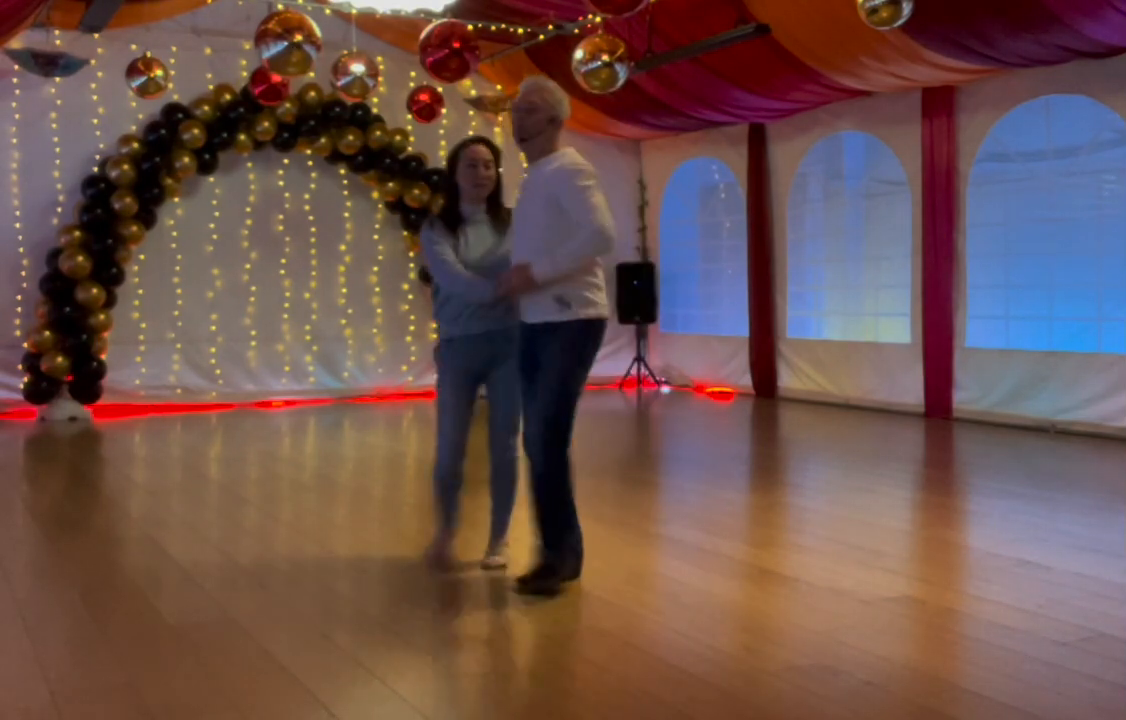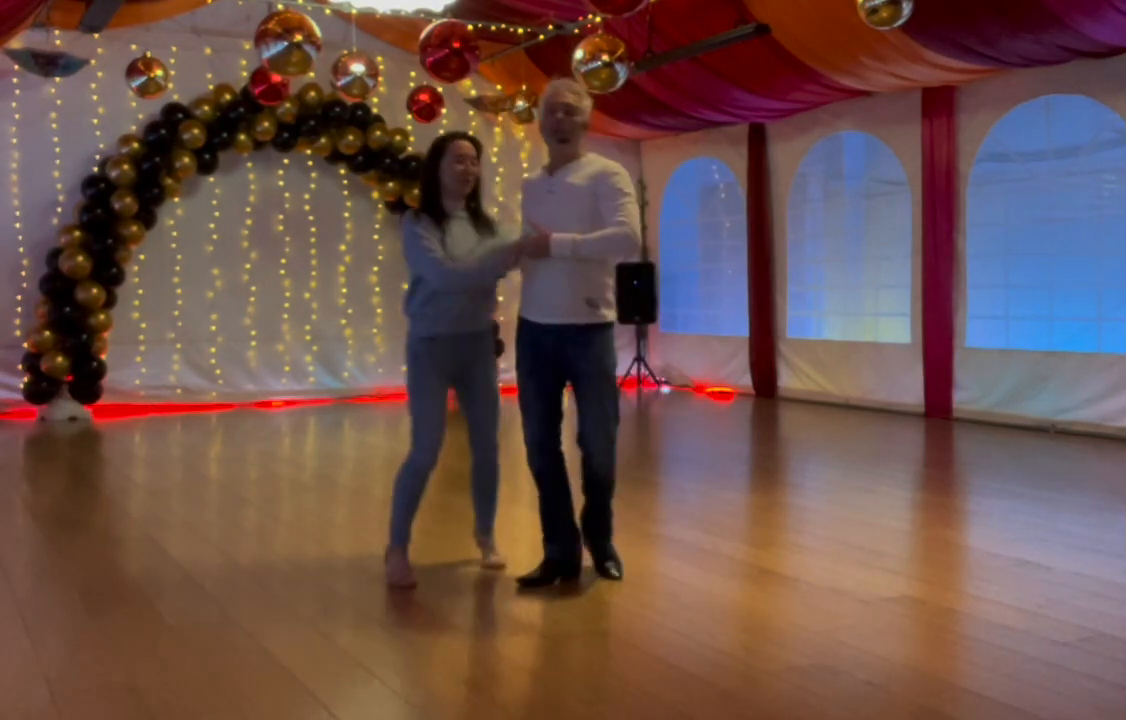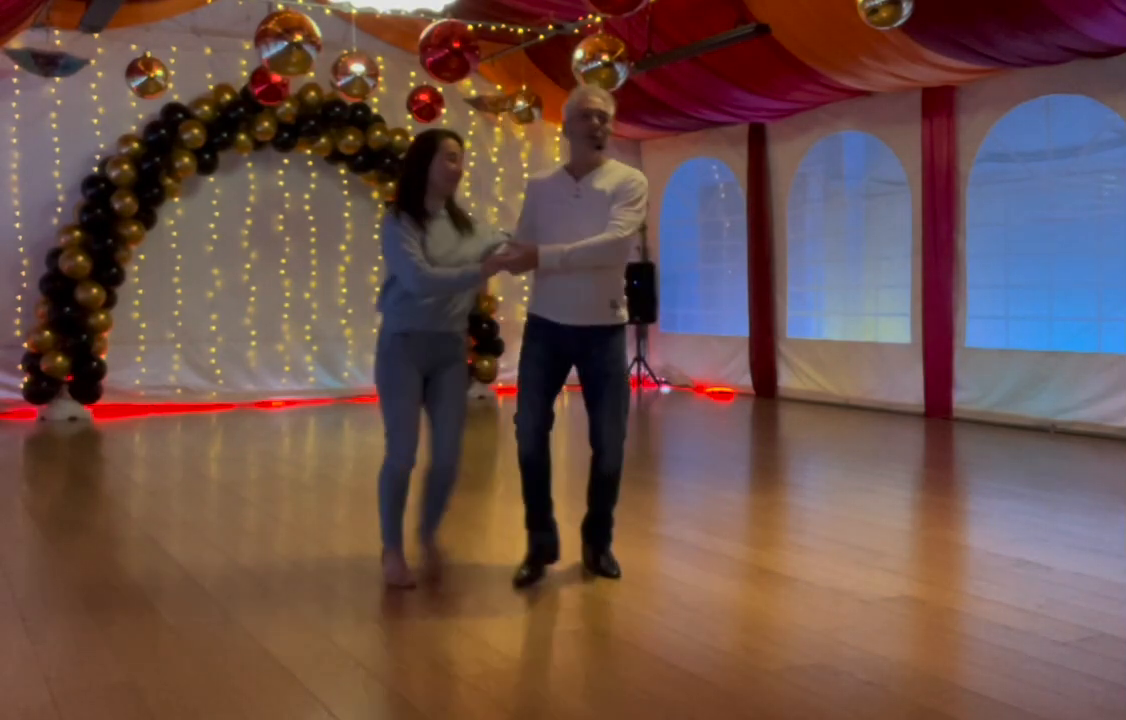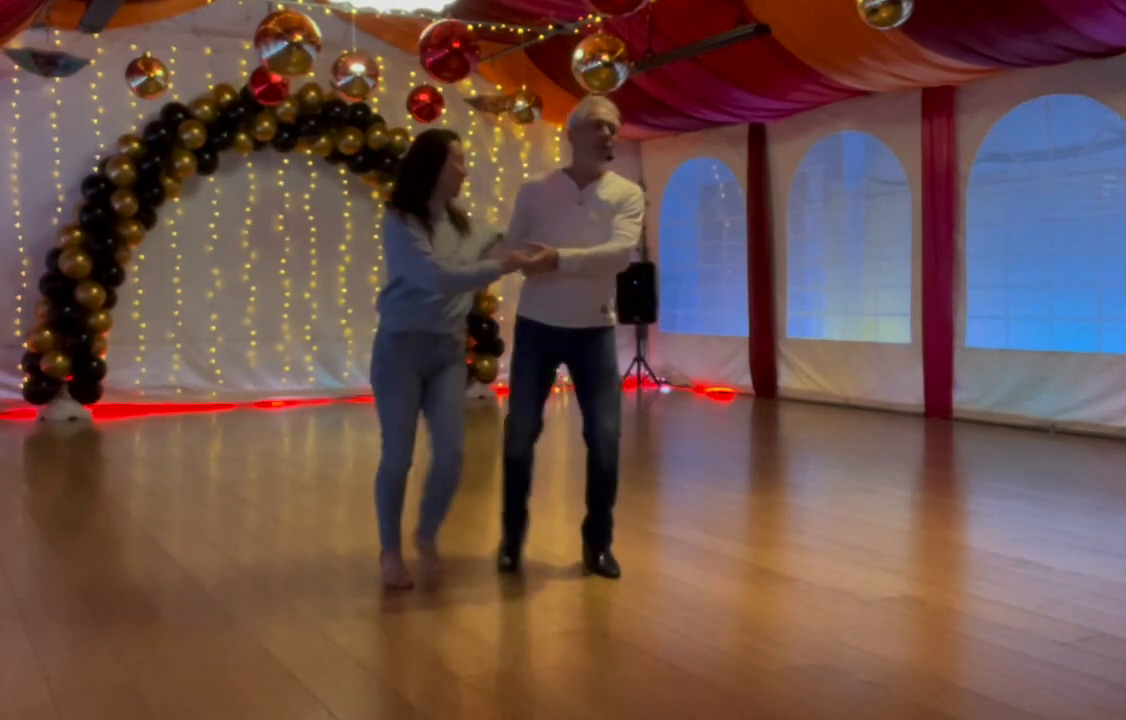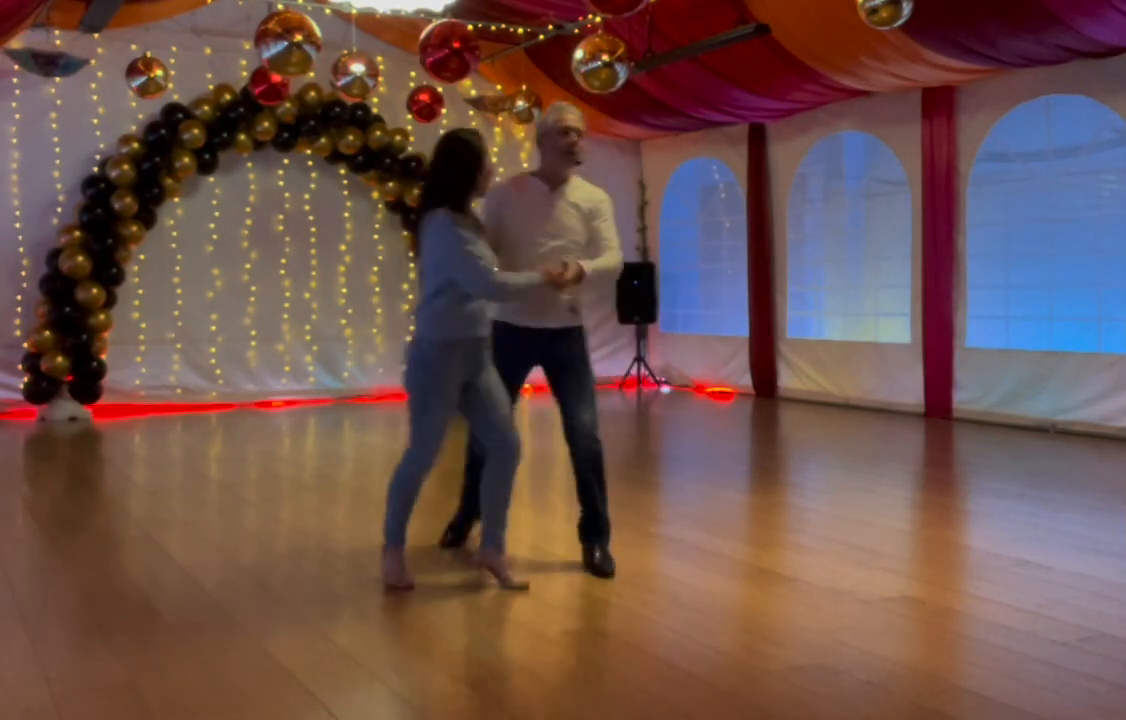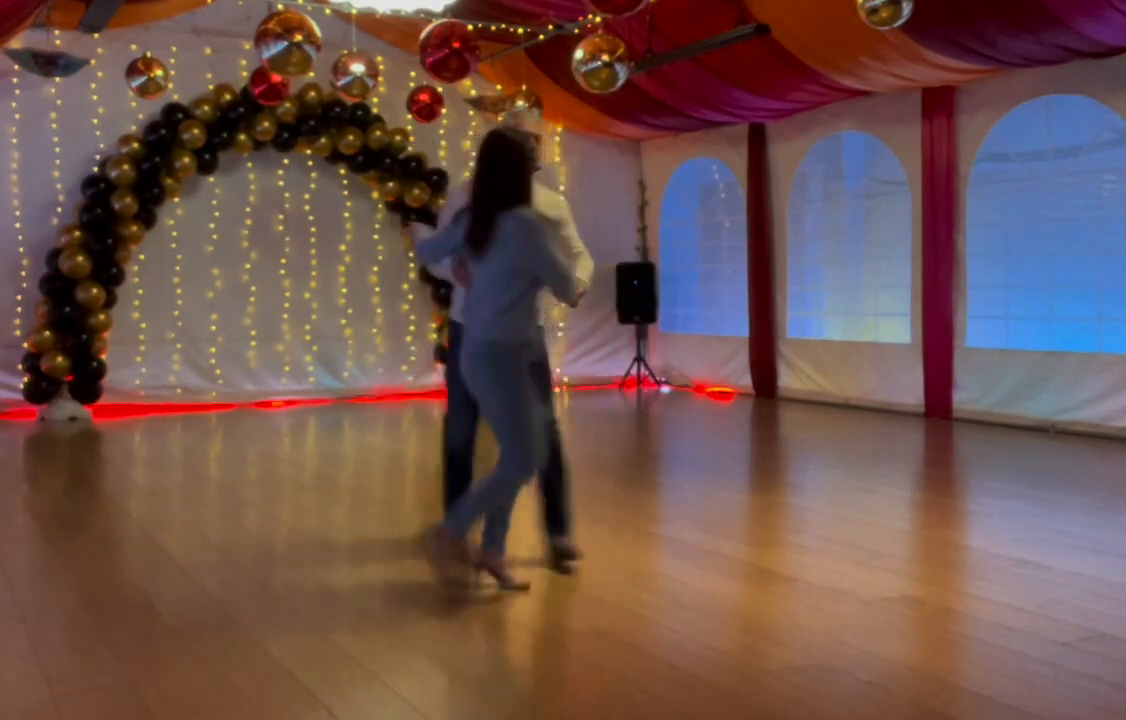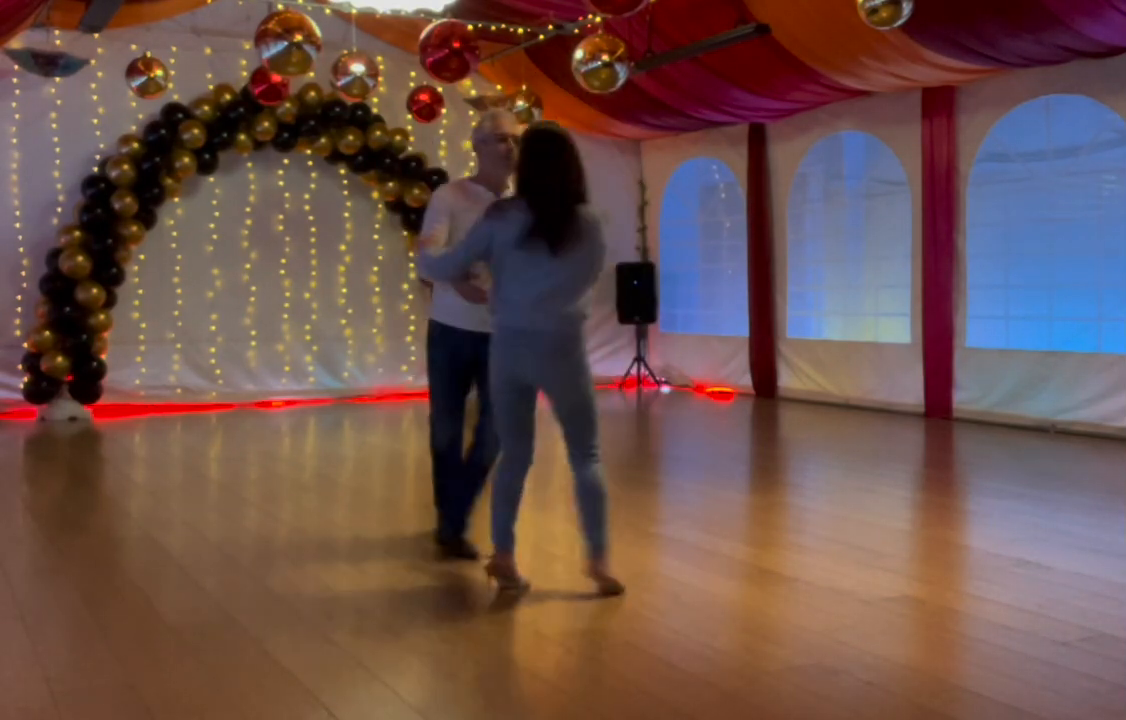
dt=0.2s
person 1, frame 1
left shoulder: (568, 170)
right shoulder: (535, 177)
left elbow: (601, 235)
left wrist: (540, 273)
right wrist: (521, 272)
left hip: (572, 324)
right hip: (534, 324)
left knee: (545, 434)
right knee: (540, 438)
left ankle: (561, 553)
right ankle: (559, 551)
person 1, frame 2
left shoulder: (607, 174)
right shoulder: (532, 186)
left elbow: (628, 238)
left wrist: (557, 244)
left hip: (589, 329)
right hip: (534, 328)
left knee: (598, 440)
right knee: (540, 441)
left ankle: (599, 540)
right ankle: (561, 551)
person 1, frame 3
left shoulder: (630, 182)
right shoulder: (540, 188)
left elbow: (614, 245)
right elbow: (520, 249)
left wrist: (542, 257)
left hip: (605, 329)
right hip: (546, 326)
left knee: (609, 439)
right knee: (529, 430)
left ankle: (598, 542)
right ankle: (541, 543)
person 1, frame 4
left shoulder: (628, 194)
right shoulder: (536, 191)
left elbow: (621, 252)
right elbow: (511, 248)
left wrist: (561, 258)
left hip: (594, 331)
right hip: (537, 326)
left knee: (605, 434)
right knee: (521, 427)
left ankle: (597, 541)
right ankle: (513, 532)
person 1, frame 5
left shoulder: (594, 200)
right shoulder: (506, 194)
left elbow: (611, 255)
left wrist: (584, 269)
left hip: (564, 330)
right hip: (510, 328)
left knee: (584, 429)
left ankle: (596, 540)
right ankle: (467, 517)
person 1, frame 6
left shoulder: (552, 205)
right shoulder: (465, 197)
left elbow: (580, 257)
right elbow: (435, 256)
left wrist: (576, 281)
right wrist: (456, 270)
right hip: (471, 329)
left knee: (540, 424)
right knee: (460, 427)
left ankle: (558, 527)
person 1, frame 7
right shoulder: (449, 197)
right wrist: (454, 280)
right hip: (450, 331)
left knee: (491, 432)
right knee: (445, 430)
left ankle: (453, 523)
right ankle: (448, 516)
person 2, frame 1
left shoulder: (512, 226)
right shoulder: (438, 230)
right elbow: (453, 280)
right wrist: (502, 288)
left hip: (507, 344)
right hip: (458, 346)
left knee: (503, 445)
right knee: (449, 449)
left ankle: (498, 537)
right ankle: (446, 529)
person 2, frame 2
left shoulder: (486, 225)
right shoulder: (419, 224)
left elbow: (509, 255)
right elbow: (443, 277)
right wrist: (502, 264)
left hip: (477, 345)
right hip: (431, 346)
left knee: (486, 447)
right knee: (425, 452)
left ankle: (485, 536)
right ankle: (396, 547)
person 2, frame 3
left shoulder: (464, 225)
right shoulder: (398, 222)
left elbow: (497, 253)
right elbow: (418, 280)
right wrist: (481, 272)
left hip: (449, 348)
right hip: (402, 345)
left knee: (448, 454)
right knee: (402, 453)
left ankle: (428, 534)
right ankle: (392, 548)
person 2, frame 4
left shoulder: (458, 222)
right shoulder: (400, 222)
left elbow: (490, 247)
right elbow: (438, 278)
right wrist: (498, 268)
left hip: (448, 349)
right hip: (401, 346)
left knee: (451, 452)
right knee: (398, 454)
left ankle: (426, 536)
right ankle: (391, 550)
person 2, frame 5
left shoulder: (459, 222)
right shoulder: (442, 222)
right elbow: (486, 284)
right wrist: (540, 277)
left hip: (474, 354)
right hip: (438, 353)
left knee: (505, 447)
right knee: (422, 456)
left ankle: (492, 549)
right ankle: (394, 550)
person 2, frame 6
left shoulder: (470, 220)
right shoulder: (527, 223)
left elbow: (431, 252)
right elbow: (568, 289)
left wrist: (418, 237)
right wrist: (573, 289)
left hip: (480, 350)
right hip: (504, 355)
left knee: (519, 453)
right knee: (525, 458)
left ankle: (491, 549)
right ankle: (450, 532)
person 2, frame 7
left shoulder: (503, 215)
right shoulder: (587, 224)
left elbow: (451, 267)
left wrist: (424, 258)
left hip: (509, 346)
right hip: (563, 349)
left knee: (514, 454)
right knee: (585, 455)
left ankle: (502, 555)
right ankle: (598, 560)
